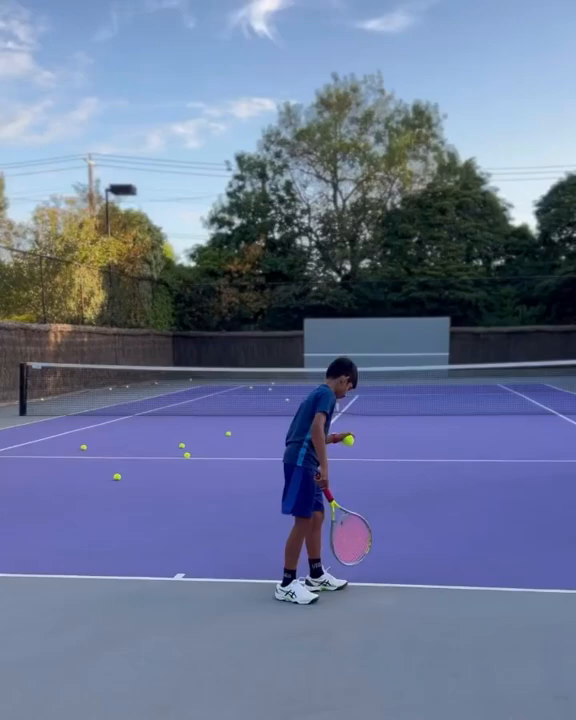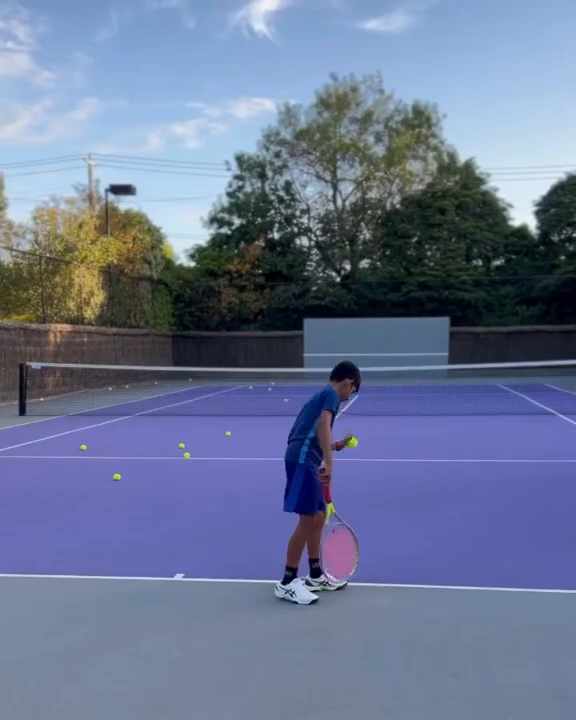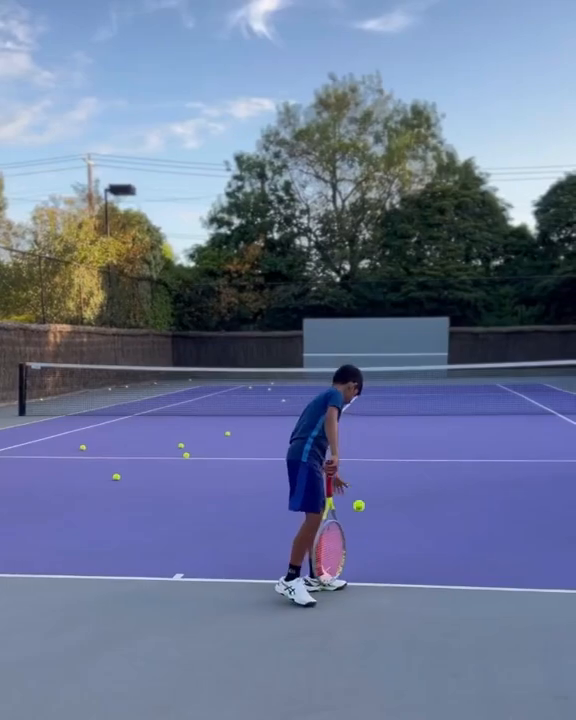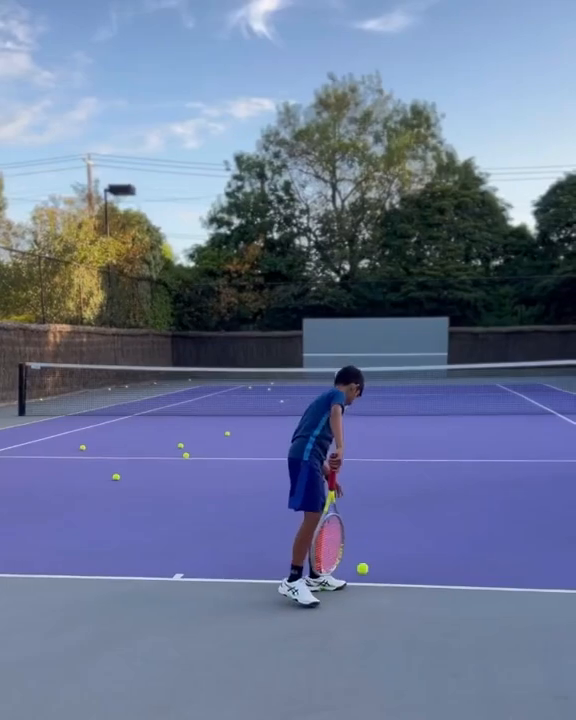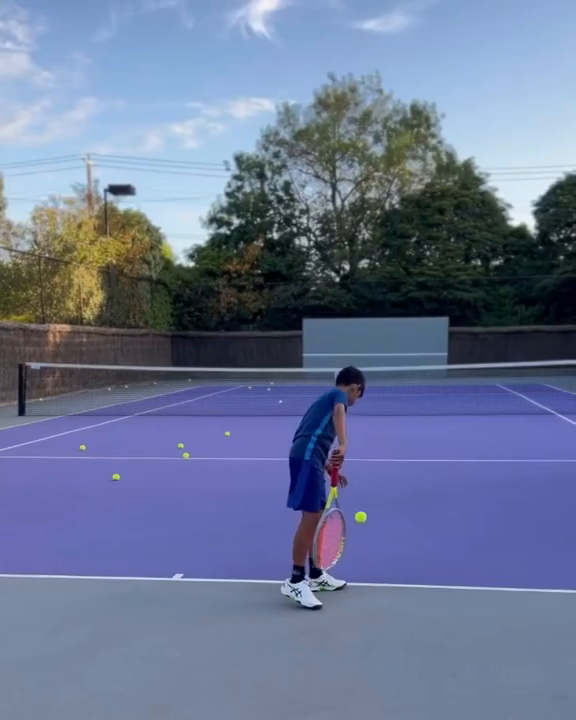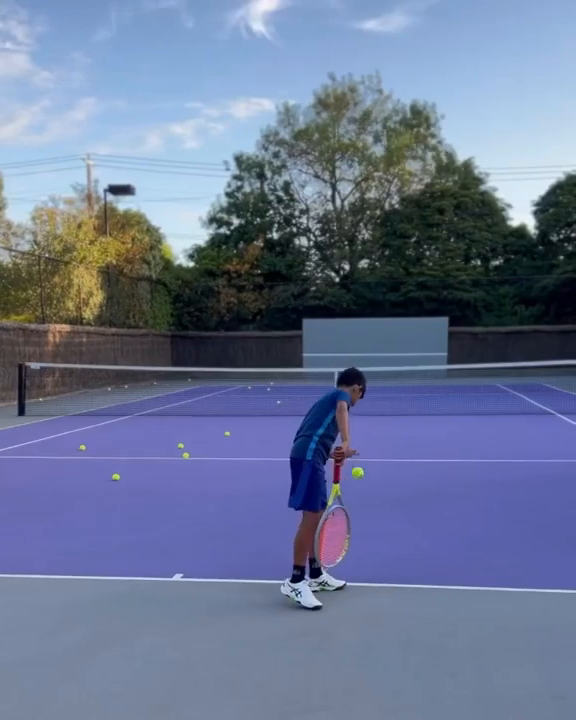
dt=0.1s
person 1, frame 1
left shoulder: (318, 394)
right shoulder: (327, 394)
right elbow: (316, 428)
left wrist: (333, 438)
right wrist: (323, 468)
left hip: (305, 462)
right hip: (300, 462)
left knee: (316, 517)
right knee: (303, 520)
left ankle: (316, 576)
right ankle: (286, 584)
person 1, frame 2
left shoulder: (322, 395)
right shoulder: (331, 395)
right elbow: (322, 426)
left wrist: (334, 446)
right wrist: (328, 462)
left hip: (306, 460)
right hip: (302, 460)
left knee: (318, 517)
right knee: (307, 519)
left ankle: (316, 576)
right ankle: (287, 582)
person 1, frame 3
left shoulder: (324, 398)
right shoulder: (335, 395)
right elbow: (331, 418)
left wrist: (330, 475)
right wrist: (336, 454)
left hip: (307, 459)
right hip: (303, 458)
left knee: (319, 517)
right knee: (312, 518)
left ankle: (315, 576)
right ankle: (290, 579)
person 1, frame 4
left shoulder: (326, 398)
right shoulder: (338, 395)
right elbow: (335, 414)
left wrist: (329, 478)
right wrist: (340, 448)
left hip: (308, 457)
right hip: (305, 457)
left knee: (319, 516)
right knee: (312, 517)
left ankle: (315, 576)
right ankle: (293, 580)
person 1, frame 5
left shoulder: (327, 399)
right shoulder: (340, 395)
right elbow: (339, 412)
left wrist: (332, 469)
right wrist: (343, 445)
left hip: (309, 458)
right hip: (306, 457)
left knee: (319, 515)
right knee: (309, 517)
left ankle: (315, 575)
right ankle: (295, 581)
person 1, frame 6
left shoulder: (329, 400)
right shoulder: (342, 395)
right elbow: (342, 410)
left wrist: (338, 453)
right wrist: (346, 441)
left hip: (309, 458)
right hip: (307, 457)
left knee: (320, 515)
right knee: (311, 517)
left ankle: (315, 575)
right ankle: (295, 581)
